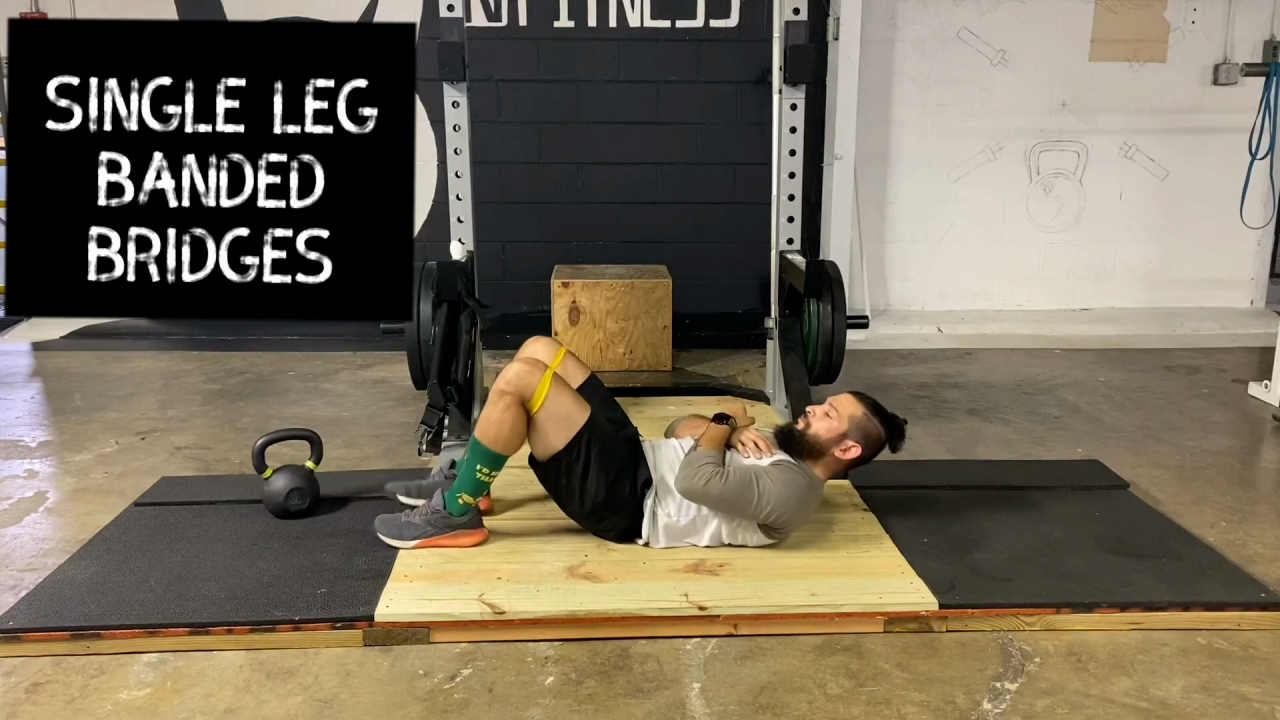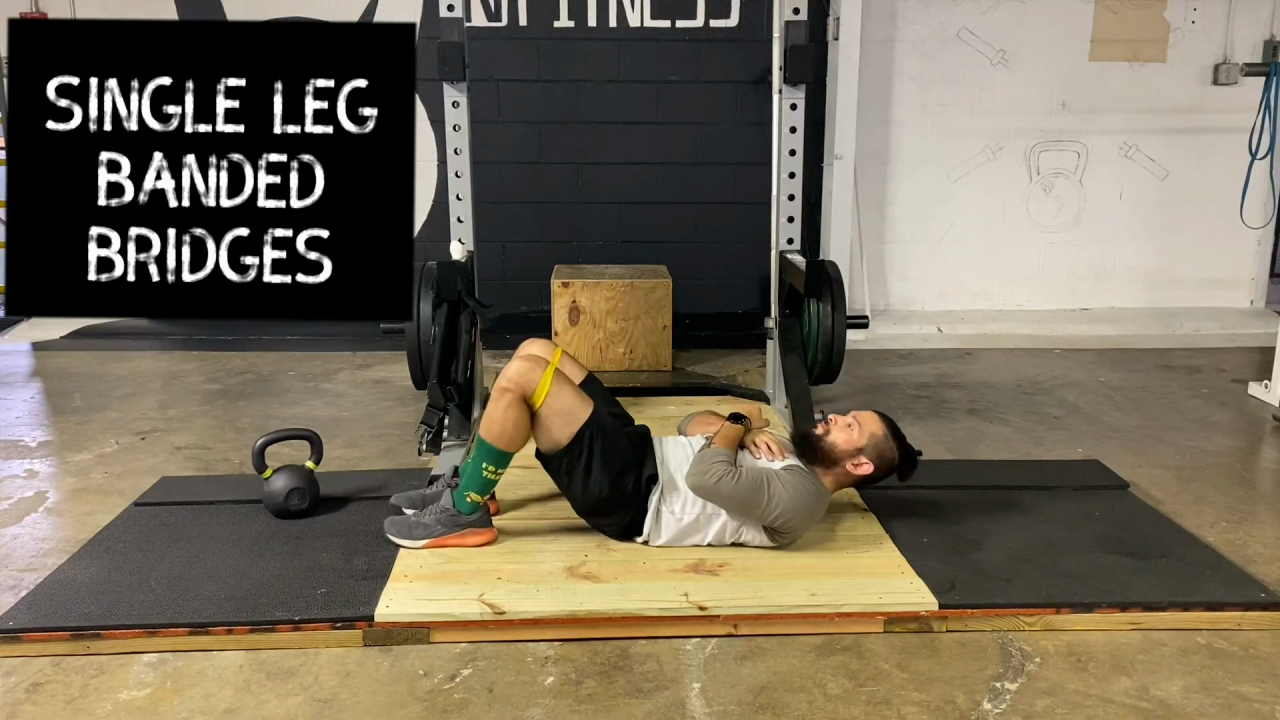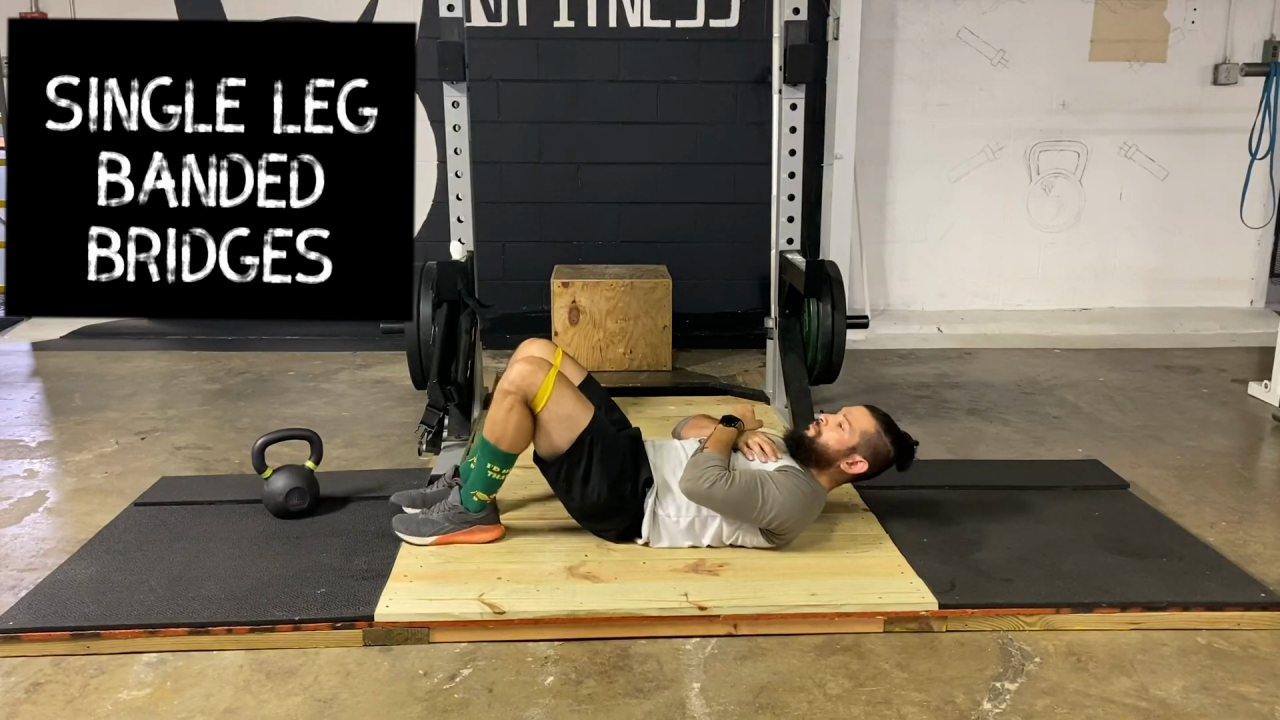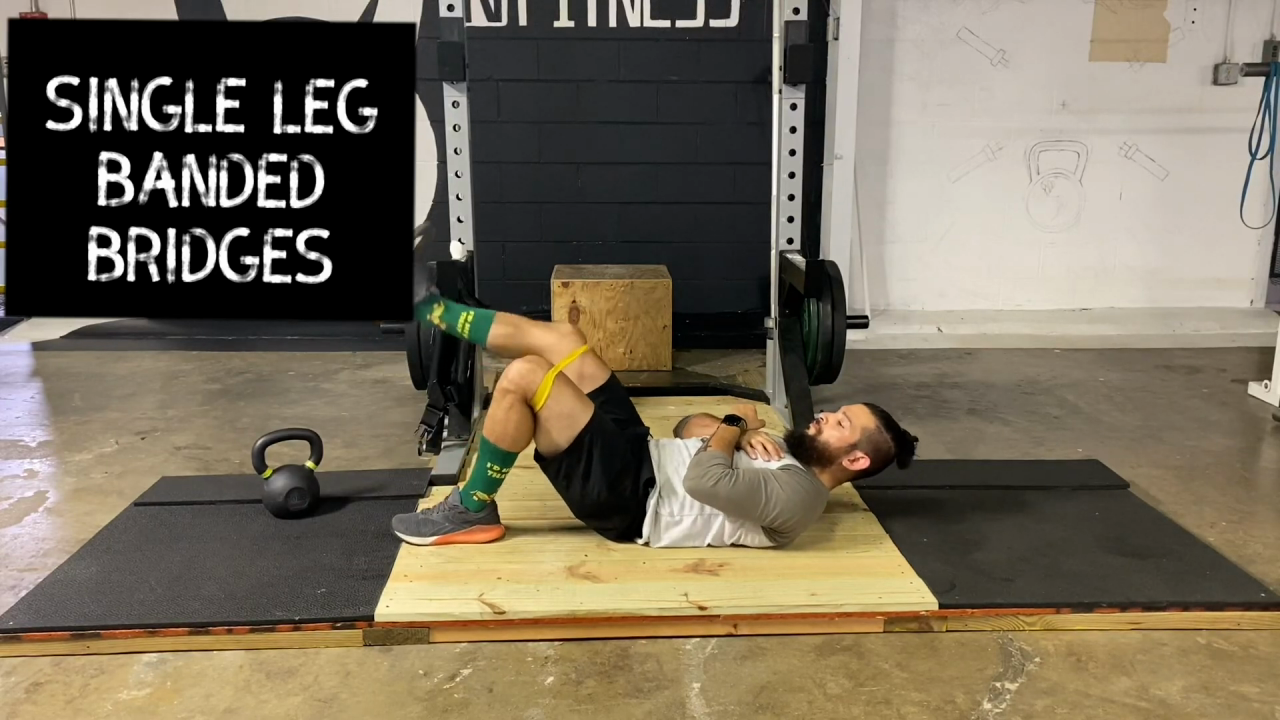
dt=0.7s
person 1, frame 1
left shoulder: (792, 491)
right shoulder: (779, 450)
left elbow: (696, 481)
right elbow: (681, 430)
left wrist: (727, 421)
right wrist: (736, 429)
left hip: (624, 501)
right hip: (633, 457)
left knee: (518, 379)
right knee: (539, 349)
left ankle: (455, 514)
right ankle: (466, 480)
person 1, frame 2
left shoulder: (798, 498)
right shoulder: (786, 454)
left elbow: (705, 476)
right elbow: (694, 424)
left wrist: (741, 422)
right wrist: (747, 430)
left hip: (628, 496)
right hip: (638, 452)
left knee: (521, 375)
right knee: (535, 351)
left ankle: (465, 512)
right ankle: (470, 482)
person 1, frame 3
left shoulder: (793, 499)
right shoulder: (784, 454)
left elbow: (699, 481)
right elbow: (687, 429)
left wrist: (733, 424)
right wrist: (743, 433)
left hip: (624, 498)
right hip: (634, 455)
left knee: (522, 379)
right knee: (535, 352)
left ankle: (472, 511)
right ankle: (468, 481)
person 1, frame 4
left shoulder: (794, 497)
right shoulder: (786, 453)
left elbow: (702, 481)
right elbow: (690, 427)
left wrist: (735, 424)
right wrist: (744, 428)
left hip: (627, 500)
right hip: (639, 455)
left knee: (522, 376)
right knee: (556, 337)
left ankle: (472, 511)
right ankle: (426, 305)
